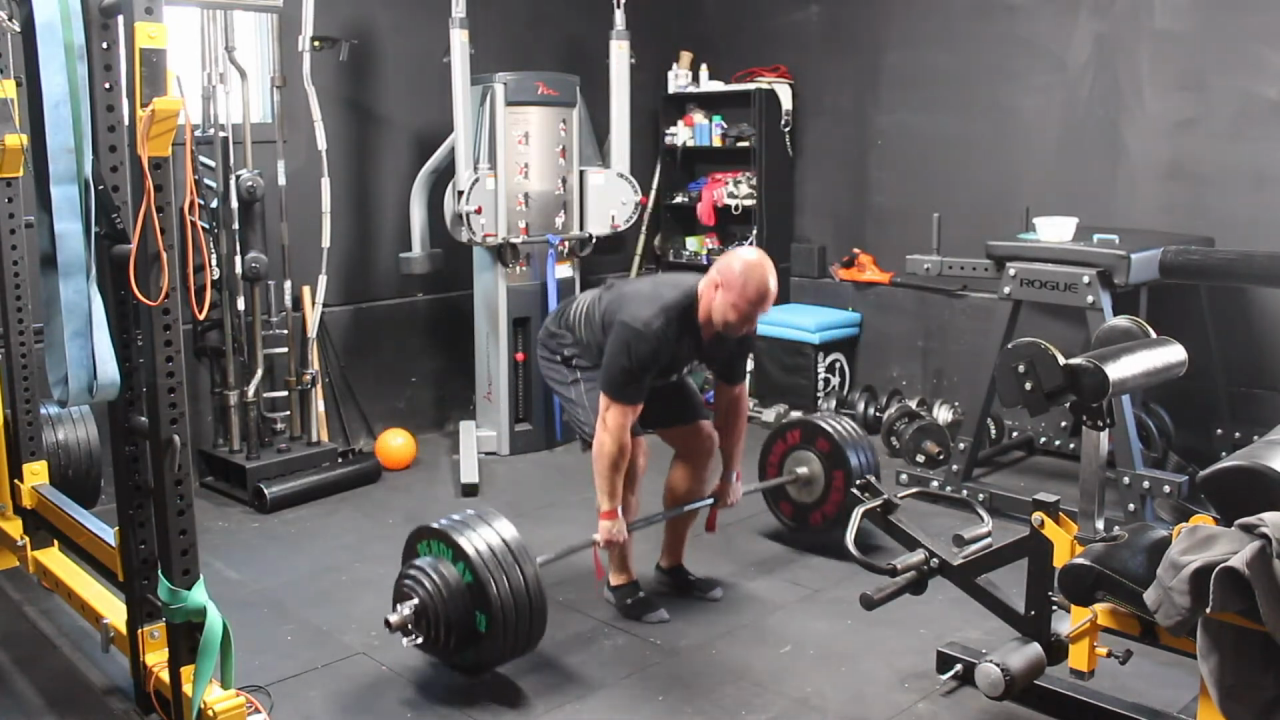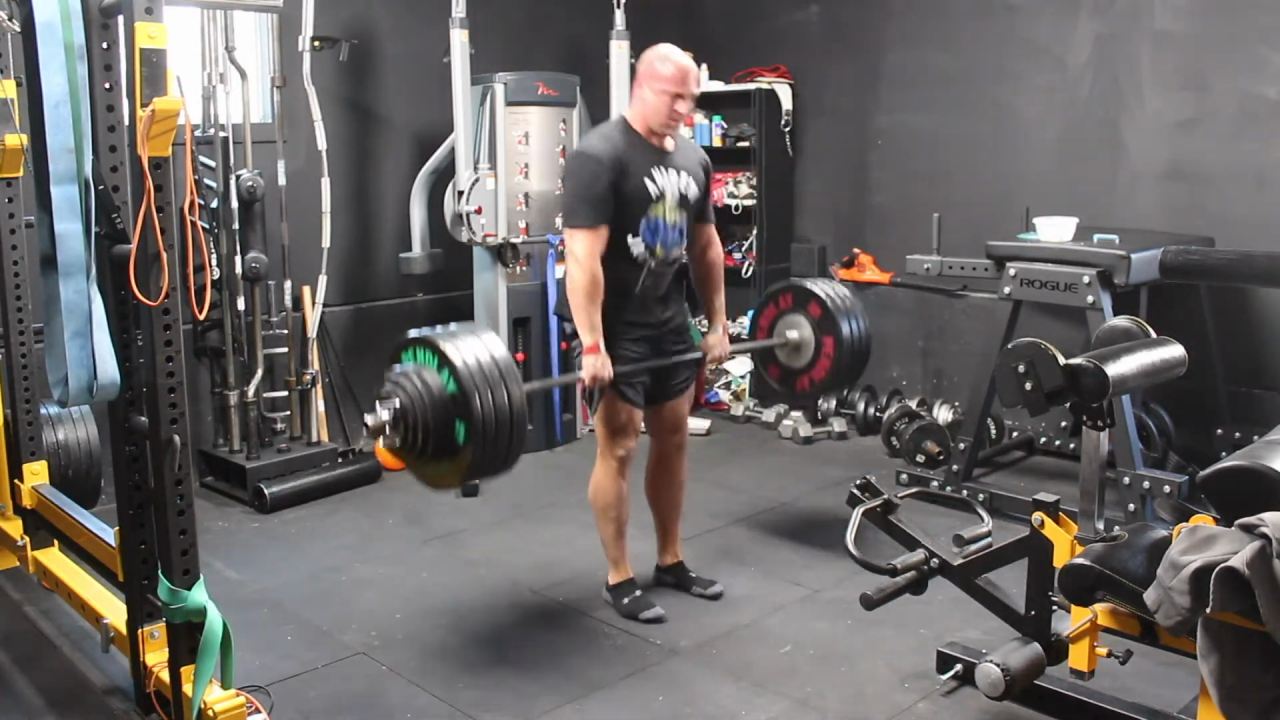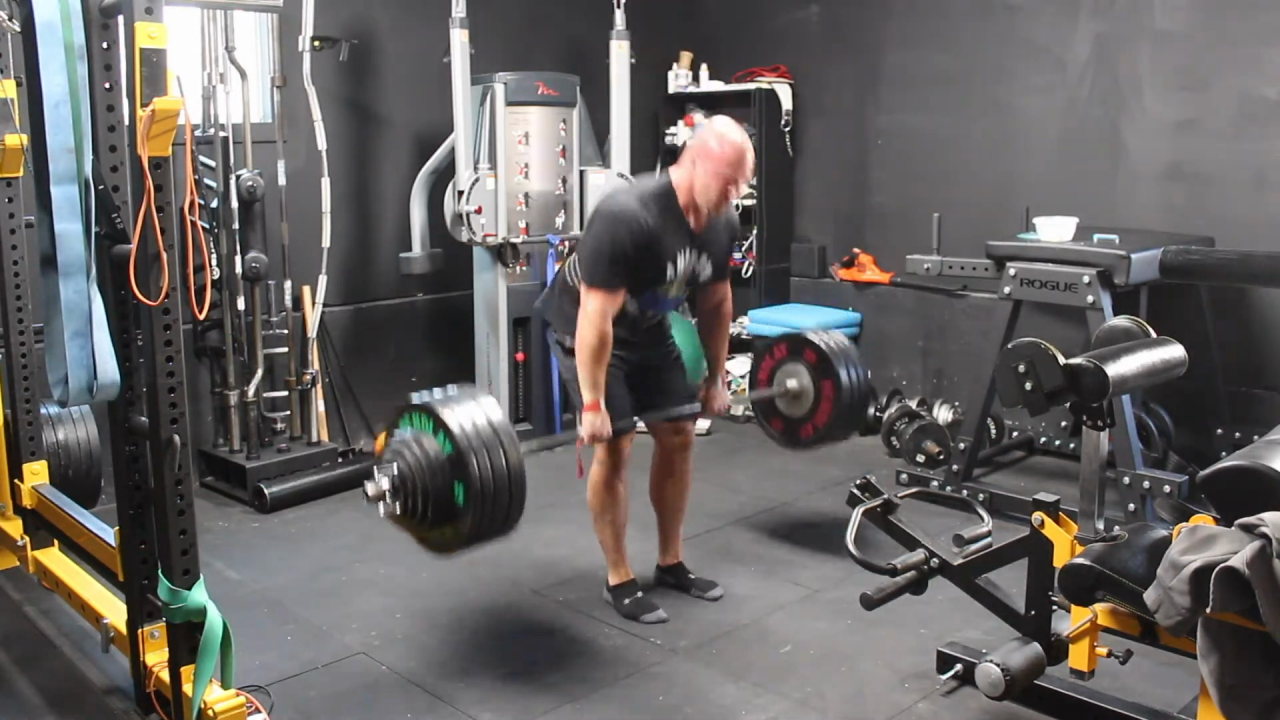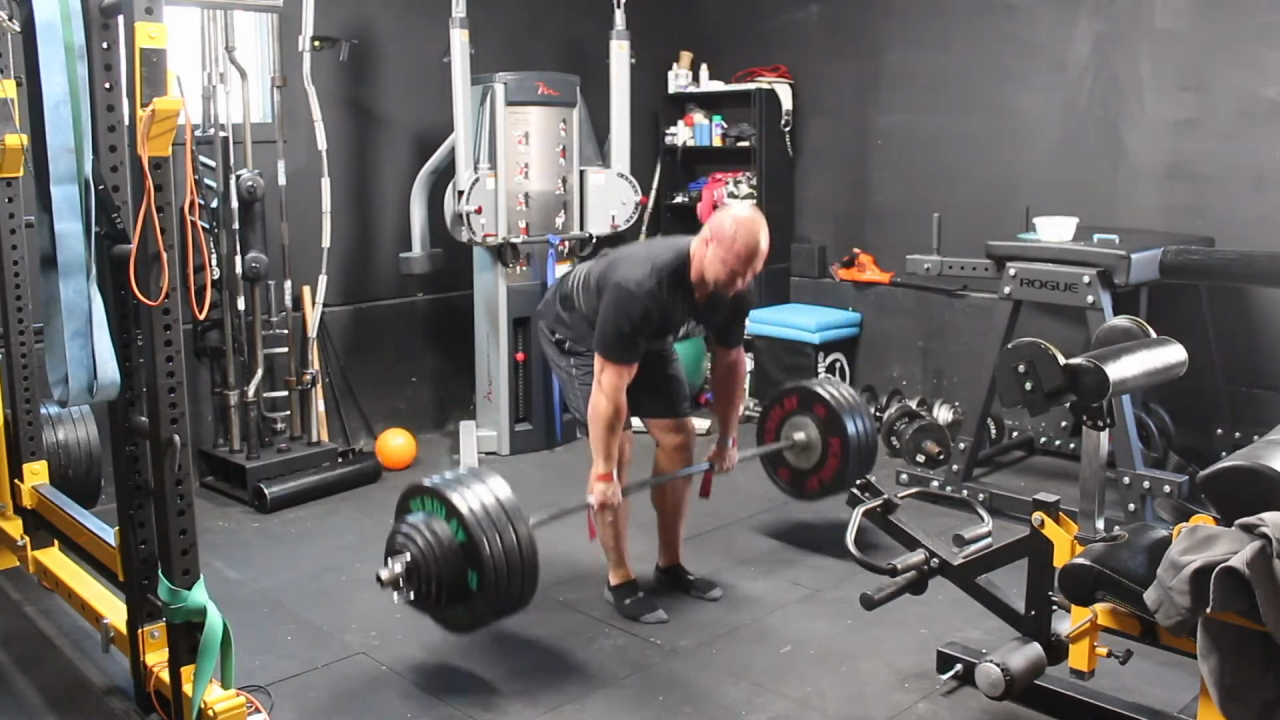
dt=0.7s
person 1, frame 1
left shoulder: (735, 323)
right shoulder: (647, 326)
left elbow: (732, 398)
right elbow: (614, 427)
left wrist: (731, 476)
right wrist: (609, 515)
right hip: (576, 352)
left knee: (701, 443)
right knee: (631, 456)
left ankle: (671, 566)
right ankle: (621, 582)
person 1, frame 2
left shoulder: (693, 158)
right shoulder: (599, 155)
left elbow: (707, 245)
right elbow: (583, 259)
left wrist: (717, 323)
right wrist: (592, 348)
left hip: (666, 314)
right hip: (610, 317)
left knee: (672, 437)
right knee: (618, 443)
left ankle: (671, 562)
right ankle: (619, 580)
person 1, frame 3
left shoulder: (723, 222)
right shoulder: (628, 216)
left elbow: (715, 300)
right elbow: (597, 316)
left wrist: (716, 377)
right wrist: (593, 405)
left hip: (649, 328)
right hip: (586, 319)
left knee: (678, 437)
right knee: (613, 447)
left ankle: (671, 563)
right ankle: (619, 579)
person 1, frame 4
left shoulder: (734, 289)
right shoulder: (638, 286)
left elbow: (730, 364)
right elbow: (611, 388)
left wrist: (727, 439)
right wrist: (604, 475)
left hip: (647, 337)
right hip: (579, 330)
left knee: (678, 440)
right knee: (617, 449)
left ankle: (670, 565)
right ankle: (620, 581)
